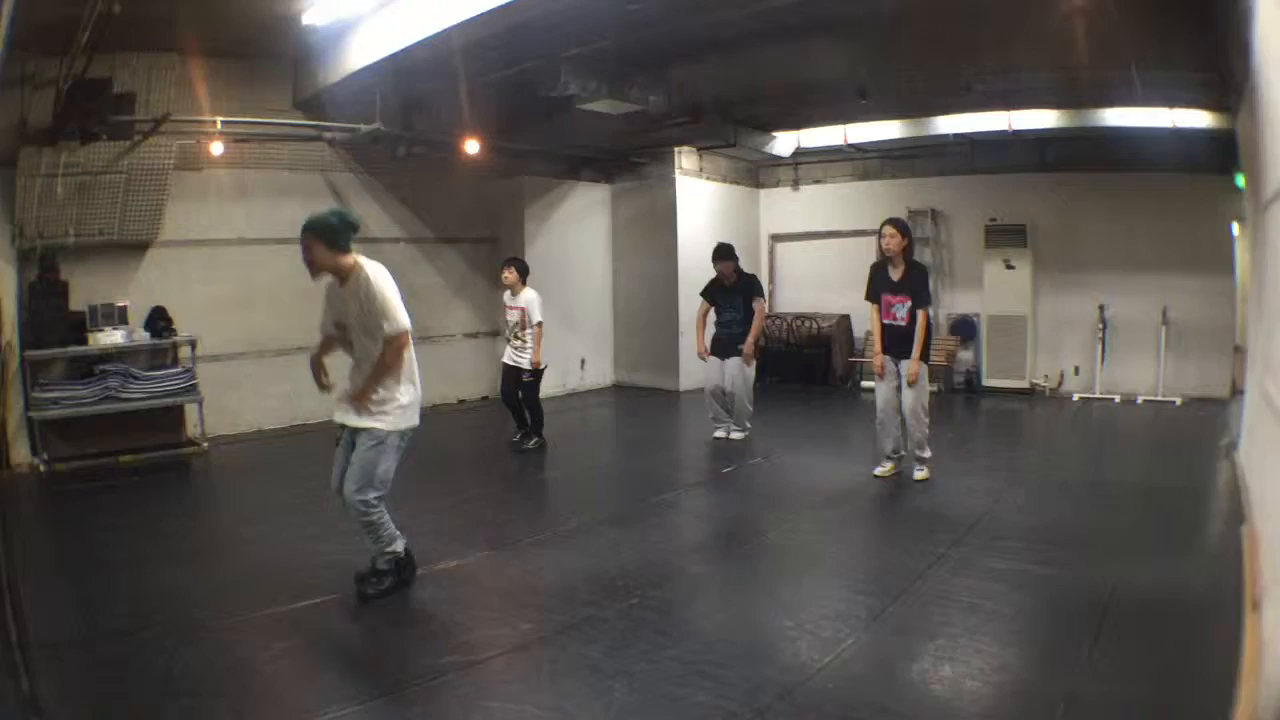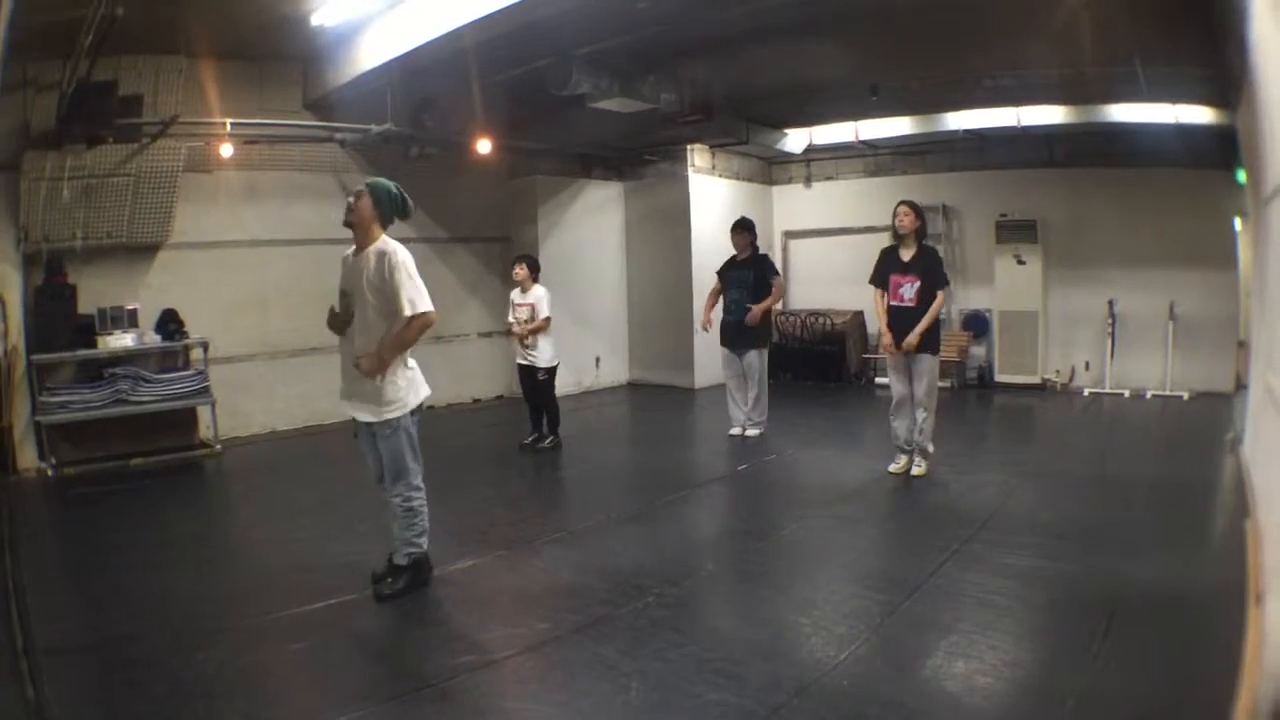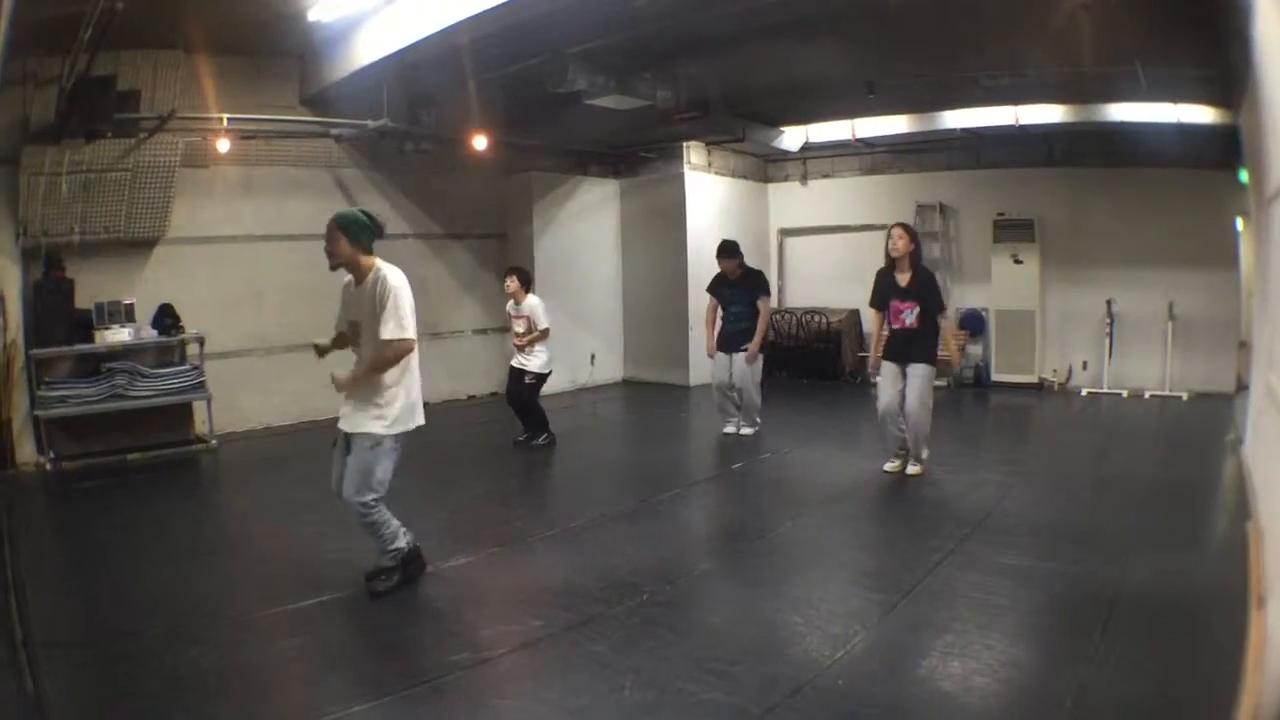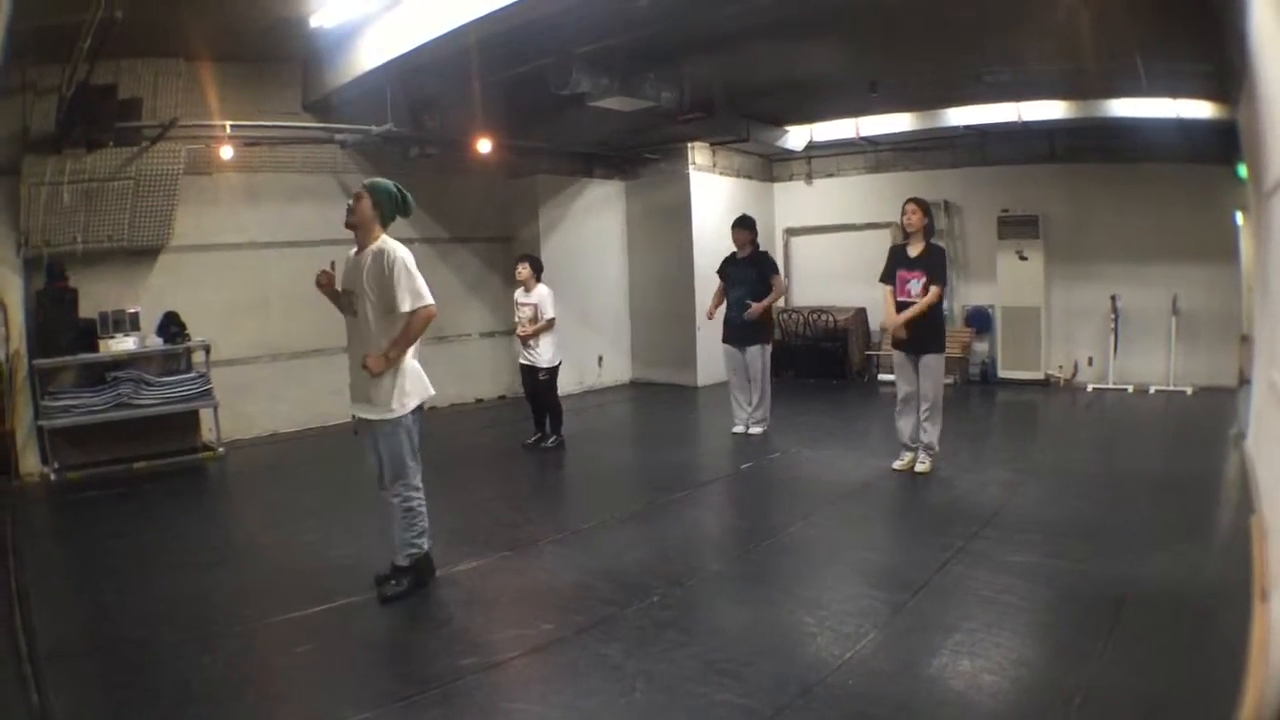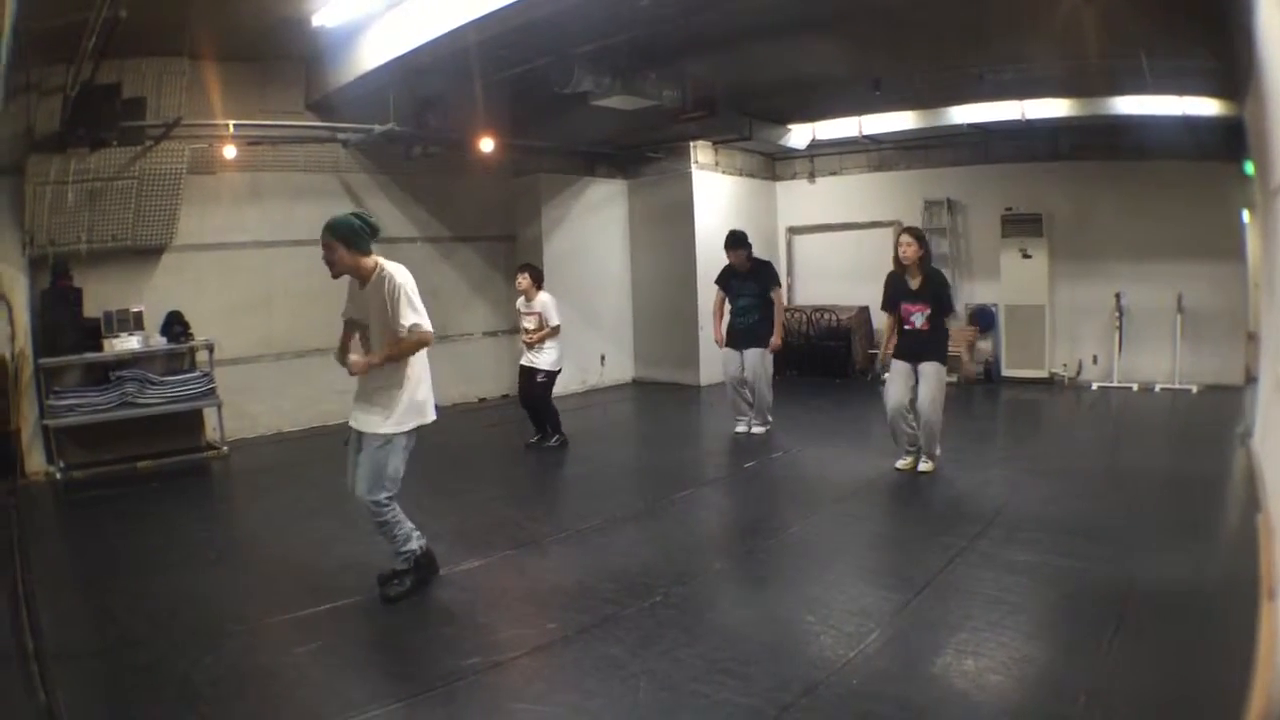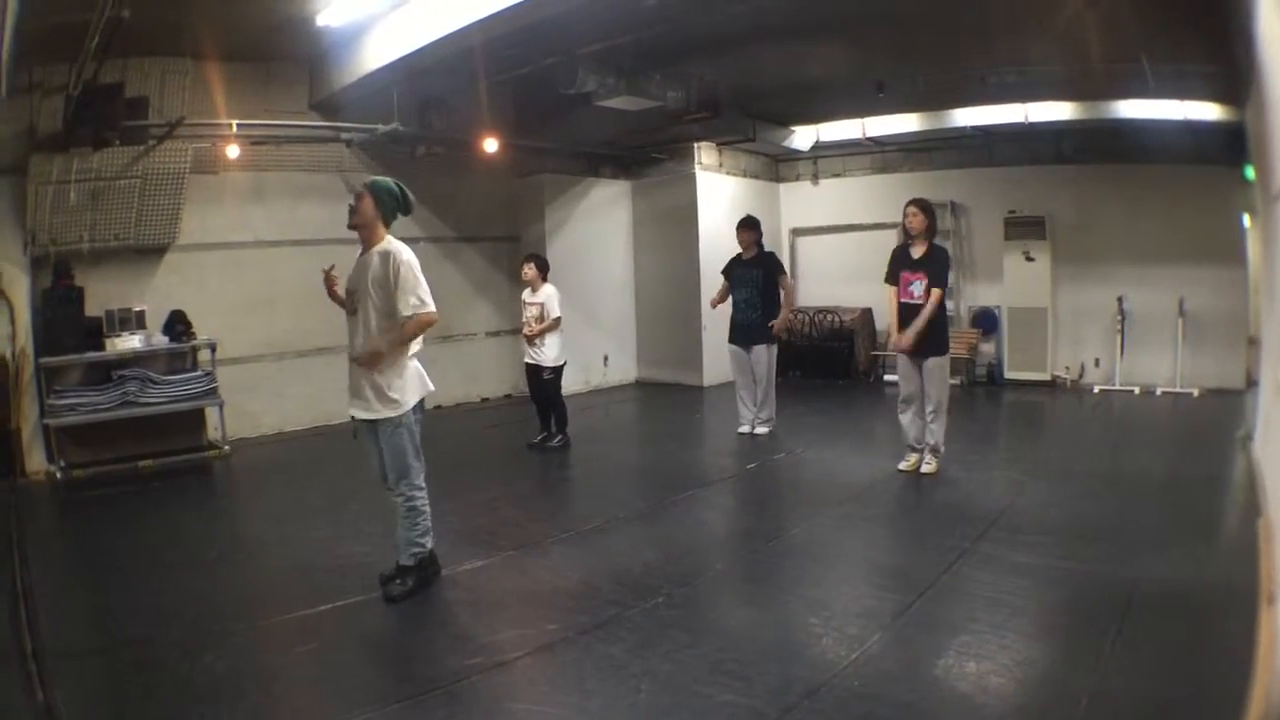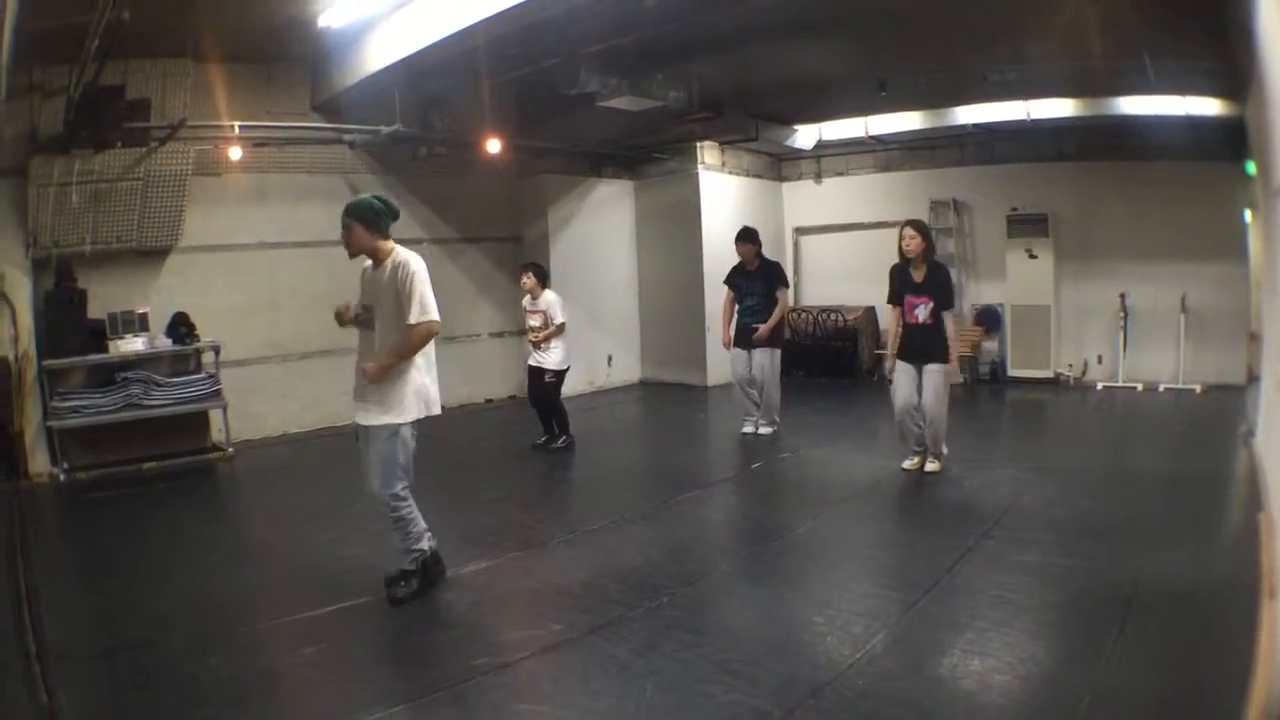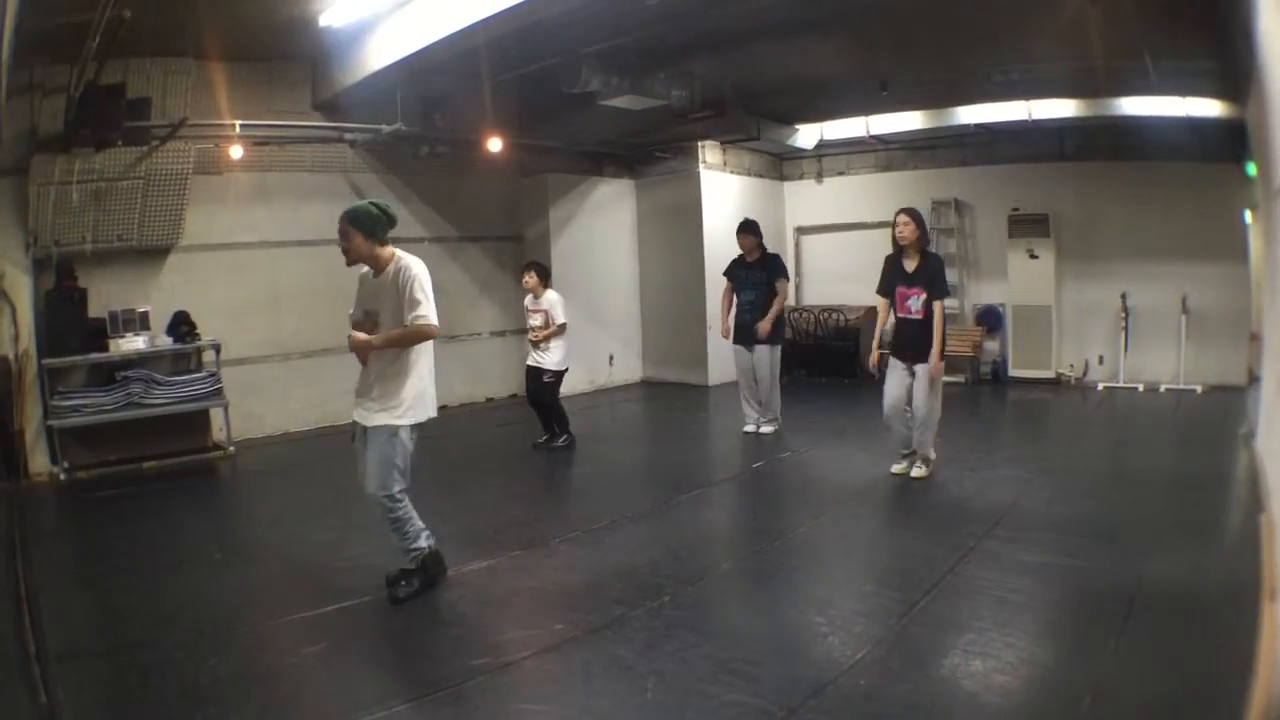
dt=0.7s
person 1, frame 1
left shoulder: (372, 278)
right shoulder: (333, 285)
left elbow: (399, 337)
left wrist: (366, 390)
right wrist: (318, 356)
left hip: (389, 405)
right hip: (361, 403)
left knee: (361, 493)
right knee: (343, 486)
left ankle: (395, 563)
right ankle: (391, 555)
person 1, frame 2
left shoulder: (392, 256)
right shoulder: (349, 258)
left elbow: (424, 316)
left wrist: (383, 357)
right wrist: (337, 322)
left hip: (392, 392)
right hip: (363, 392)
left knee: (404, 483)
right knee: (387, 482)
left ankle: (413, 562)
right ankle: (404, 557)
person 1, frame 3
left shoulder: (389, 280)
right shoulder: (349, 286)
left elbow: (402, 344)
left wrist: (354, 377)
right wrist: (330, 345)
left hip: (387, 409)
right hip: (360, 405)
left knee: (360, 494)
right knee: (345, 488)
left ankle: (403, 557)
right ankle: (398, 552)
person 1, frame 4
left shoulder: (391, 254)
right shoulder: (353, 258)
left elbow: (426, 310)
left wrist: (389, 357)
right wrist: (331, 292)
left hip: (395, 391)
right hip: (367, 392)
left knee: (404, 482)
right knee: (389, 482)
left ankle: (414, 562)
right ankle: (409, 558)
person 1, frame 5
left shoulder: (394, 278)
right shoulder: (355, 284)
left elbow: (421, 335)
left wrist: (371, 361)
right wrist: (344, 347)
left hip: (398, 405)
right hip: (369, 404)
left knee: (374, 493)
right knee: (362, 488)
left ankle: (417, 559)
right ankle: (410, 557)
person 1, frame 6
left shoulder: (397, 256)
right shoulder: (361, 258)
left elbow: (426, 316)
left wrist: (383, 353)
right wrist: (335, 296)
left hip: (395, 389)
right hip: (367, 391)
left knee: (408, 482)
right knee: (393, 481)
left ankle: (417, 562)
right ankle: (415, 557)
person 1, frame 7
left shoulder: (407, 265)
right shoulder: (367, 271)
left elbow: (428, 325)
left wrist: (386, 364)
right wrist: (349, 319)
left hip: (401, 398)
right hip: (372, 397)
left knee: (391, 488)
right knee: (383, 485)
left ankle: (420, 564)
right ankle: (421, 557)
person 1, frame 8
left shoulder: (409, 269)
right shoulder: (365, 276)
left elbow: (427, 328)
left wrist: (373, 343)
right wrist: (358, 345)
left hip: (401, 399)
right hip: (371, 396)
left knee: (384, 487)
right knee: (375, 483)
left ankle: (424, 559)
right ankle: (421, 556)
person 2, frame 1
left shoulder: (918, 271)
right shoulder: (877, 270)
left elbow: (922, 316)
right elbow: (875, 311)
left wrist: (915, 359)
right wrist: (877, 351)
left hip: (911, 348)
right hip: (887, 348)
left knee: (912, 405)
right knee: (884, 405)
left ankle: (921, 459)
right ankle: (891, 457)
person 2, frame 2
left shoulder: (929, 255)
right shoulder: (887, 255)
left elbow: (940, 297)
right elbow: (879, 295)
left wrist: (918, 332)
right wrist: (884, 331)
left hip: (924, 337)
right hip: (895, 337)
left knee: (923, 398)
right knee: (899, 397)
left ankle: (922, 454)
right ankle: (903, 452)
person 2, frame 3
left shoulder: (925, 277)
right shoulder: (883, 276)
left elbow: (940, 316)
left wrist: (951, 349)
right wrist: (874, 352)
left hip: (922, 355)
right hip: (893, 354)
left knee: (915, 409)
right knee: (886, 407)
left ankle: (917, 456)
right ankle: (900, 452)
person 2, frame 4
left shoulder: (936, 253)
right shoulder: (895, 252)
left elbow: (934, 295)
right elbow: (889, 291)
left wrist: (903, 317)
right wrist: (893, 320)
left hip: (930, 336)
right hip: (903, 336)
left knee: (930, 397)
right knee: (905, 395)
left ankle: (927, 451)
right ankle: (909, 449)
person 2, frame 5
left shoulder: (936, 279)
right shoulder: (893, 280)
left elbow: (949, 320)
right elbow: (891, 320)
right wrist: (883, 354)
left hip: (931, 354)
right hip: (902, 354)
left knee: (927, 407)
right knee: (895, 405)
left ankle: (928, 454)
right ankle: (910, 450)
person 2, frame 6
left shoulder: (939, 255)
right shoulder: (898, 253)
left elbow: (935, 297)
right elbow: (893, 294)
left wrist: (914, 331)
right wrist: (894, 330)
left hip: (933, 338)
right hip: (905, 337)
left knee: (934, 399)
right knee: (908, 397)
left ankle: (933, 453)
right ankle: (914, 450)
person 2, frame 7
left shoulder: (940, 273)
right shoulder: (897, 272)
left elbow: (948, 317)
right elbow: (896, 315)
left wrist: (953, 357)
right wrist: (890, 356)
left hip: (935, 353)
right hip: (907, 352)
left knee: (932, 407)
right knee: (903, 406)
left ankle: (935, 453)
right ankle: (917, 451)
person 2, frame 8
left shoulder: (933, 263)
right shoulder: (891, 263)
left elbow: (938, 308)
right elbow: (884, 304)
left wrist: (936, 351)
right wrist: (875, 344)
left hip: (926, 348)
right hip: (900, 348)
left knee: (924, 408)
right knee: (891, 406)
left ankle: (924, 458)
right ankle: (907, 453)
person 3, frame 1
left shoulder: (750, 282)
right shoulder: (714, 285)
left elbow: (760, 311)
right elbow: (702, 314)
left wrist: (750, 341)
right wrist: (700, 342)
left hip: (742, 346)
right hip: (719, 345)
left knee: (736, 388)
right knee: (712, 387)
left ankle: (740, 426)
right ankle: (722, 424)
person 3, frame 2
left shoulder: (762, 262)
right shoulder: (729, 265)
left elbow: (780, 289)
right elbow: (716, 291)
left wrist: (762, 307)
right wrist: (707, 312)
left hip: (754, 332)
right hip: (729, 331)
left knee: (756, 380)
right knee: (733, 379)
left ankle: (755, 423)
right ankle: (738, 422)
person 3, frame 3
left shoulder: (756, 278)
right shoulder: (719, 281)
left elbow: (764, 311)
right elbow: (712, 309)
left wrist: (756, 342)
right wrist: (710, 339)
left hip: (748, 341)
right hip: (726, 339)
left knee: (744, 383)
right knee: (719, 382)
left ankle: (750, 421)
right ankle: (731, 420)
person 3, frame 4
left shoulder: (763, 260)
right shoulder: (728, 262)
left elbow: (780, 289)
right elbow: (721, 290)
left wrist: (762, 305)
right wrist: (713, 306)
left hip: (757, 329)
right hip: (732, 329)
left knee: (758, 377)
right knee: (736, 377)
left ankle: (758, 421)
right ankle: (741, 420)
person 3, frame 5
left shoulder: (764, 269)
right shoulder: (727, 272)
left elbow: (777, 302)
right elbow: (719, 302)
left wrist: (777, 334)
right wrist: (717, 329)
left hip: (760, 336)
right hip: (735, 335)
left knee: (757, 379)
right knee: (732, 378)
left ankle: (761, 420)
right ankle: (743, 419)
person 3, frame 6
left shoulder: (769, 260)
right shoulder: (734, 264)
left elbow: (787, 289)
right elbow: (725, 290)
left wrist: (783, 316)
right wrist: (717, 299)
left hip: (763, 330)
right hip: (738, 330)
left knee: (764, 378)
right knee: (742, 378)
left ankle: (764, 421)
right ankle: (747, 420)
person 3, frame 7
left shoulder: (772, 269)
right shoulder: (736, 272)
left elbow: (783, 302)
right elbow: (729, 301)
left wrist: (768, 326)
right wrist: (726, 331)
left hip: (767, 335)
right hip: (743, 334)
left knee: (765, 379)
right knee: (741, 378)
left ankle: (768, 421)
right ankle: (750, 420)
person 3, frame 8
left shoulder: (773, 262)
right shoulder: (736, 264)
left elbow: (782, 294)
right elbow: (728, 293)
left wrist: (768, 320)
right wrist: (725, 320)
left hip: (767, 330)
right hip: (742, 330)
left knee: (766, 377)
right knee: (745, 378)
left ankle: (770, 420)
right ankle: (752, 419)
person 4, frame 1
left shoulder: (531, 296)
right shoulder: (506, 296)
left elbow: (537, 326)
left wrist: (536, 352)
right wrist: (509, 337)
left hip: (529, 358)
right hip: (511, 356)
left knee: (530, 398)
right knee: (507, 394)
left ankle: (537, 436)
right ankle: (523, 428)
person 4, frame 2
left shoulder: (540, 293)
right shoulder: (514, 295)
left elbow: (545, 322)
left wrist: (524, 330)
right wrist: (515, 330)
left hip: (543, 357)
right hip: (524, 356)
left knee: (546, 397)
right knee: (530, 397)
left ankle: (553, 435)
right ankle: (537, 432)
person 4, frame 3
left shoulder: (534, 303)
right shoulder: (510, 306)
left elbow: (545, 331)
left wrist: (525, 340)
right wrist: (515, 340)
left hip: (537, 361)
right hip: (520, 360)
left knee: (528, 399)
right knee: (512, 397)
left ankle: (546, 433)
right ankle: (530, 430)
person 4, frame 4
left shoulder: (543, 292)
right shoulder: (518, 294)
left elbow: (550, 321)
left wrist: (530, 331)
right wrist: (519, 330)
left hip: (545, 356)
right hip: (526, 356)
left knee: (548, 396)
right knee: (532, 397)
left ankle: (556, 435)
right ankle: (540, 432)
person 4, frame 5
left shoulder: (546, 300)
right shoulder: (520, 302)
left elbow: (555, 328)
left wrist: (537, 337)
right wrist: (524, 336)
left hip: (547, 359)
right hip: (528, 358)
left knee: (541, 398)
right knee: (525, 398)
left ankle: (558, 434)
right ankle: (541, 432)
person 4, frame 6
left shoulder: (549, 291)
right shoulder: (526, 294)
left elbow: (556, 320)
left wrist: (536, 330)
right wrist: (525, 330)
left hip: (550, 355)
right hip: (532, 355)
left knee: (553, 395)
right knee: (537, 396)
left ankle: (561, 434)
right ankle: (545, 431)
person 4, frame 7
left shoulder: (551, 298)
right shoulder: (526, 301)
left elbow: (560, 326)
left wrist: (543, 336)
right wrist: (531, 336)
left hip: (554, 357)
right hip: (536, 357)
left knee: (551, 398)
right knee: (535, 397)
left ankle: (565, 435)
right ankle: (549, 433)
person 4, frame 8
left shoulder: (553, 298)
right shoulder: (528, 300)
left elbow: (561, 326)
left wrist: (543, 335)
right wrist: (531, 335)
left hip: (553, 358)
right hip: (535, 357)
left knee: (549, 398)
right knee: (534, 397)
left ankle: (566, 433)
right ankle: (550, 432)
